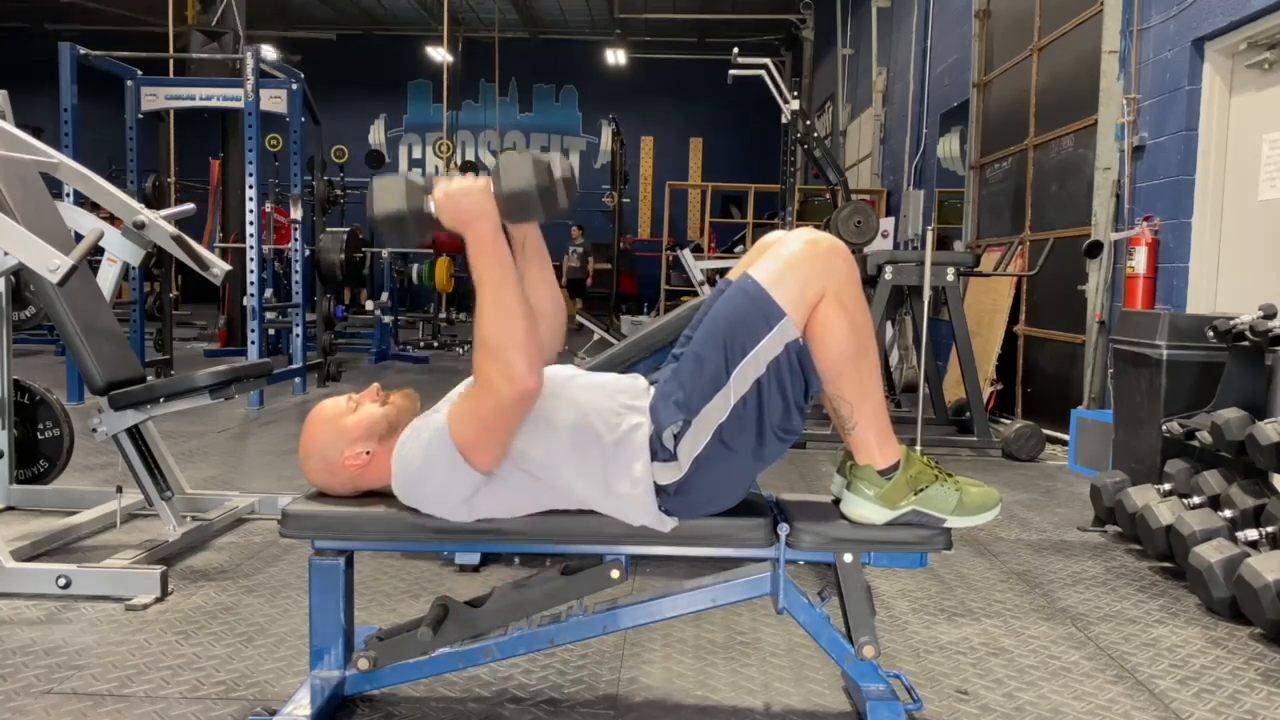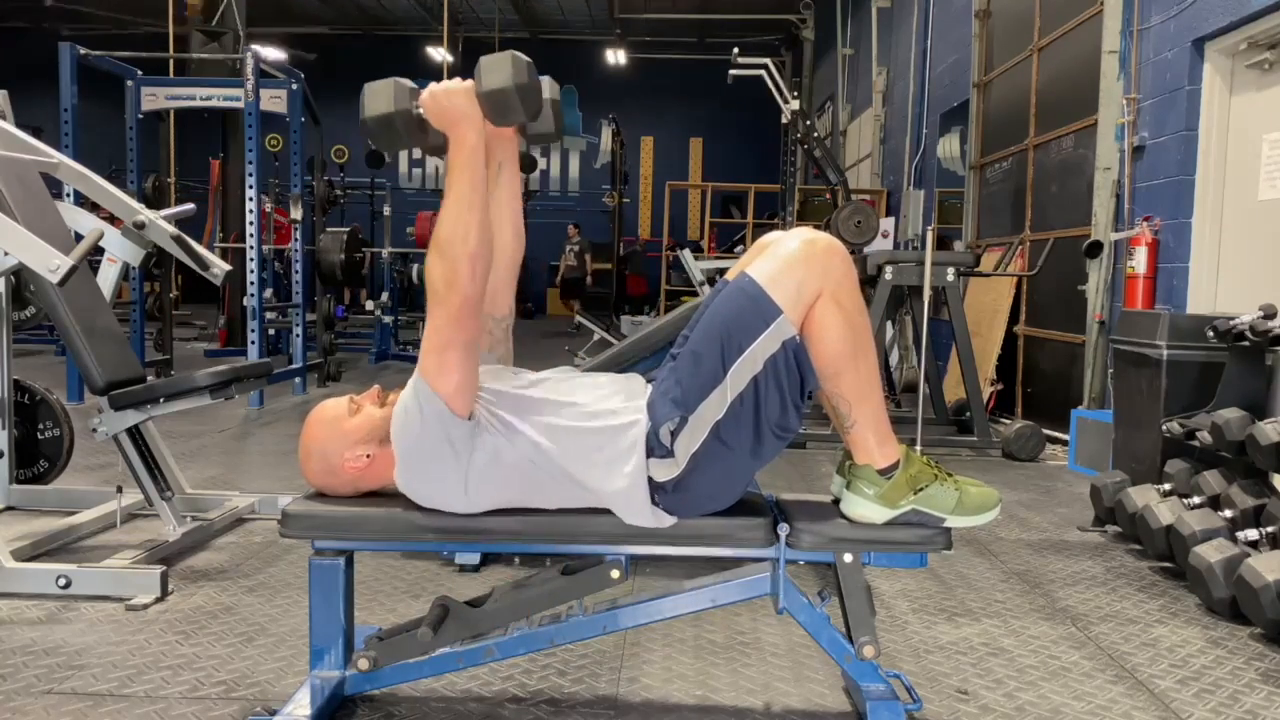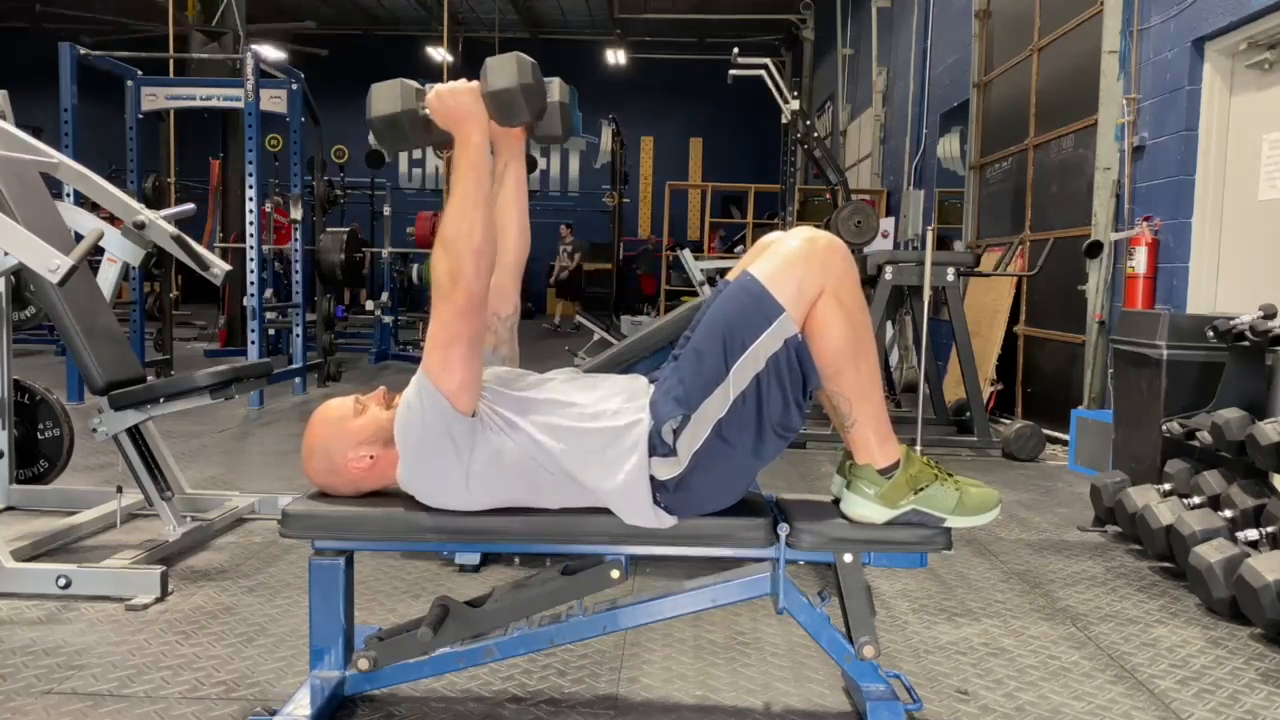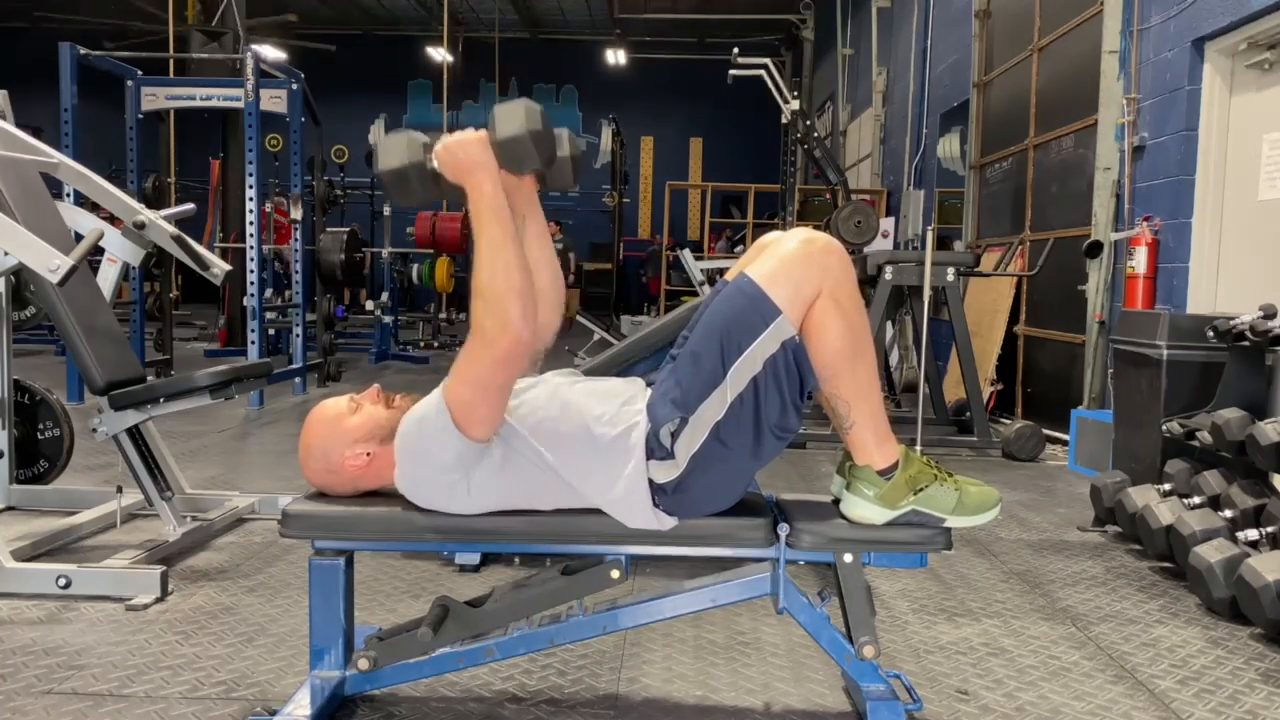
dt=0.4s
person 1, frame 1
left shoulder: (446, 435)
right shoulder: (428, 466)
left elbow: (544, 343)
right elbow: (517, 383)
left wrist: (523, 229)
right wrist: (479, 231)
left hip: (658, 416)
right hip: (675, 451)
left knee: (783, 250)
right knee: (816, 258)
left ankle: (866, 461)
right ankle: (885, 477)
person 1, frame 2
left shoulder: (457, 406)
right shoulder: (426, 443)
left elbow: (494, 286)
right elbow: (457, 293)
left wrist: (502, 151)
right wrist: (463, 135)
left hip: (667, 424)
right hip: (677, 456)
left knee: (781, 251)
right knee: (813, 257)
left ankle: (869, 461)
right ankle: (885, 477)
person 1, frame 3
left shoulder: (463, 407)
right shoulder: (428, 442)
left elbow: (501, 278)
right elbow: (462, 290)
left wrist: (507, 149)
right wrist: (469, 134)
left hip: (666, 422)
right hip: (678, 452)
left knee: (781, 251)
right knee: (815, 256)
left ankle: (868, 459)
right ankle: (885, 475)
person 1, frame 4
left shoulder: (459, 419)
right shoulder: (429, 452)
left elbow: (544, 314)
right elbow: (511, 333)
left wrist: (520, 189)
right wrist: (481, 180)
left hip: (666, 430)
right hip: (676, 455)
left knee: (786, 259)
right knee: (810, 256)
left ankle: (867, 466)
right ankle: (885, 478)
